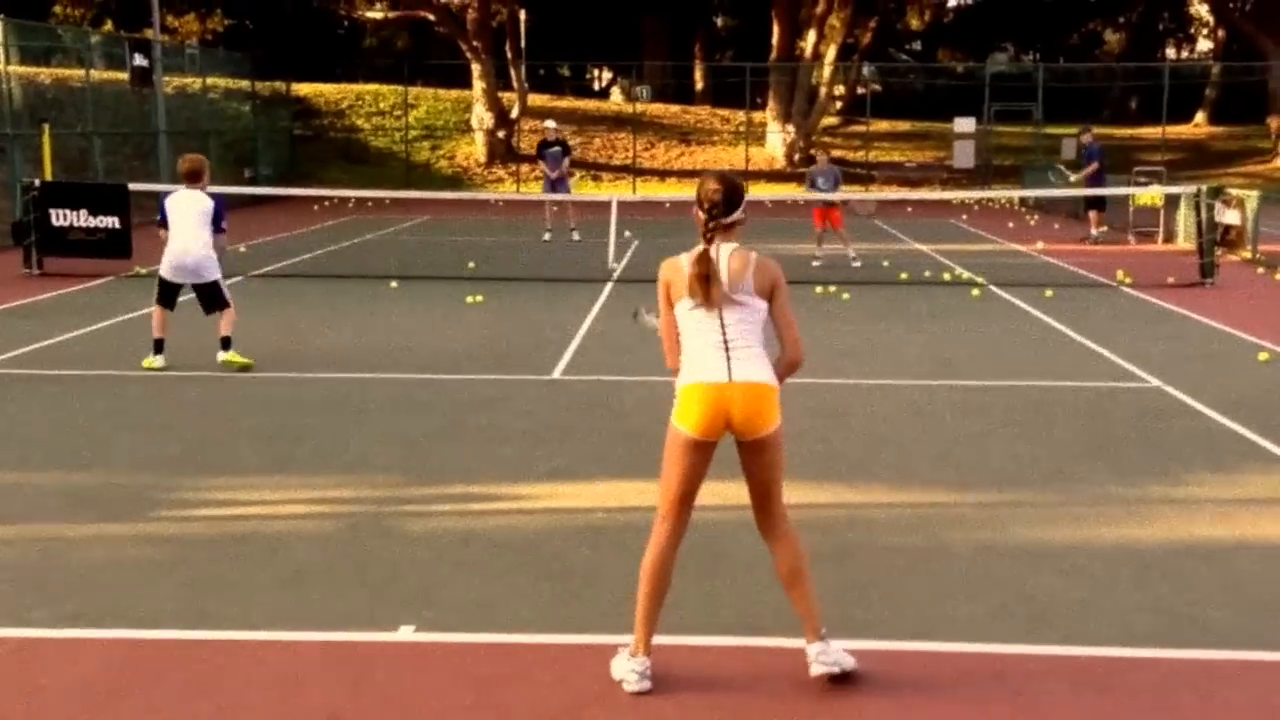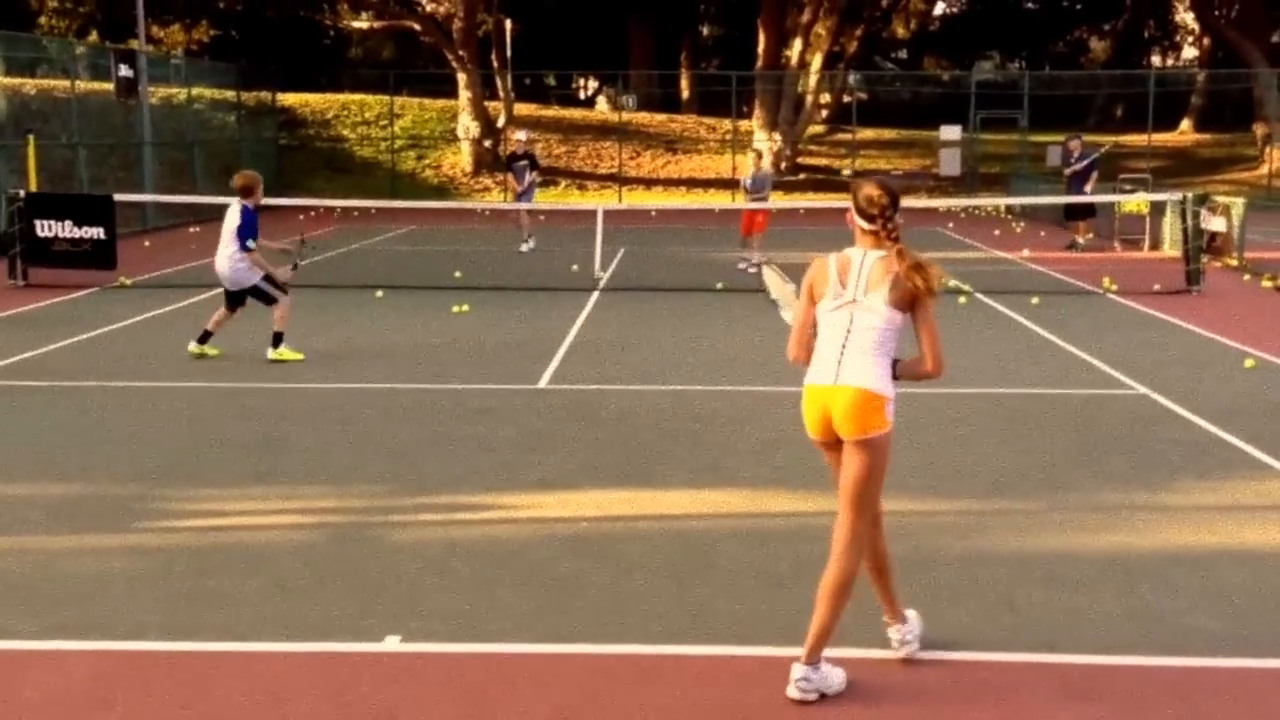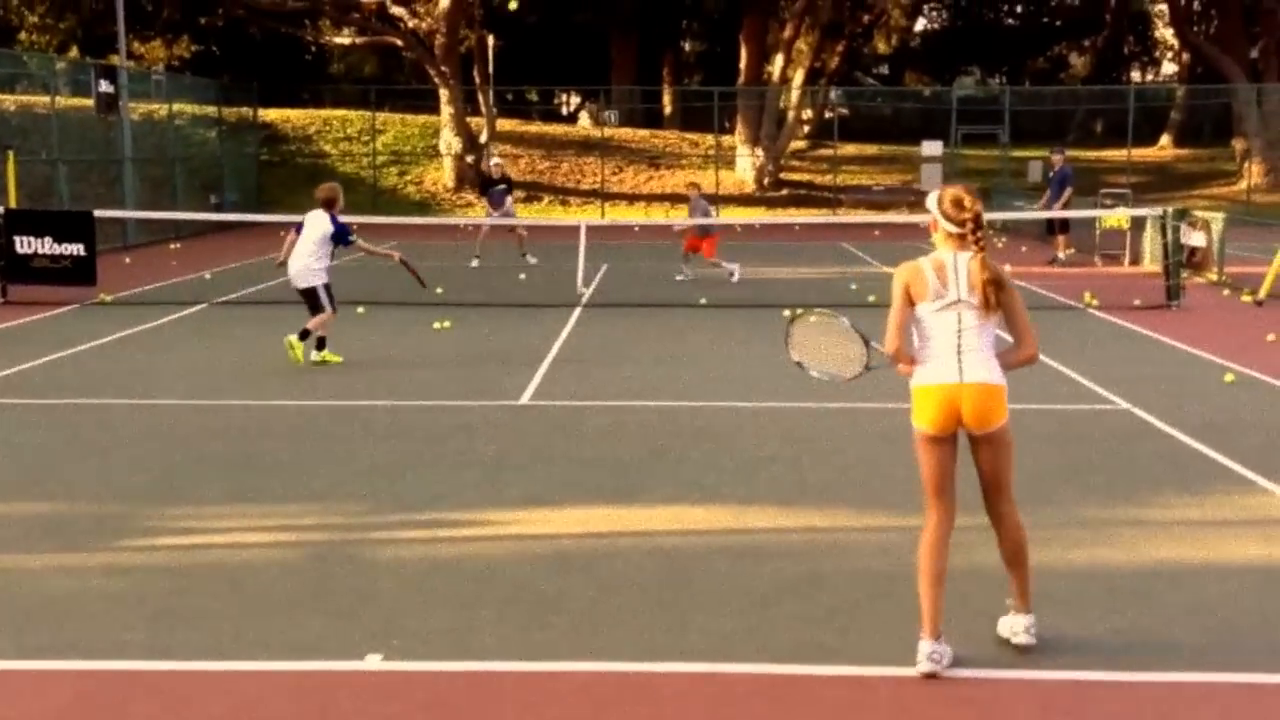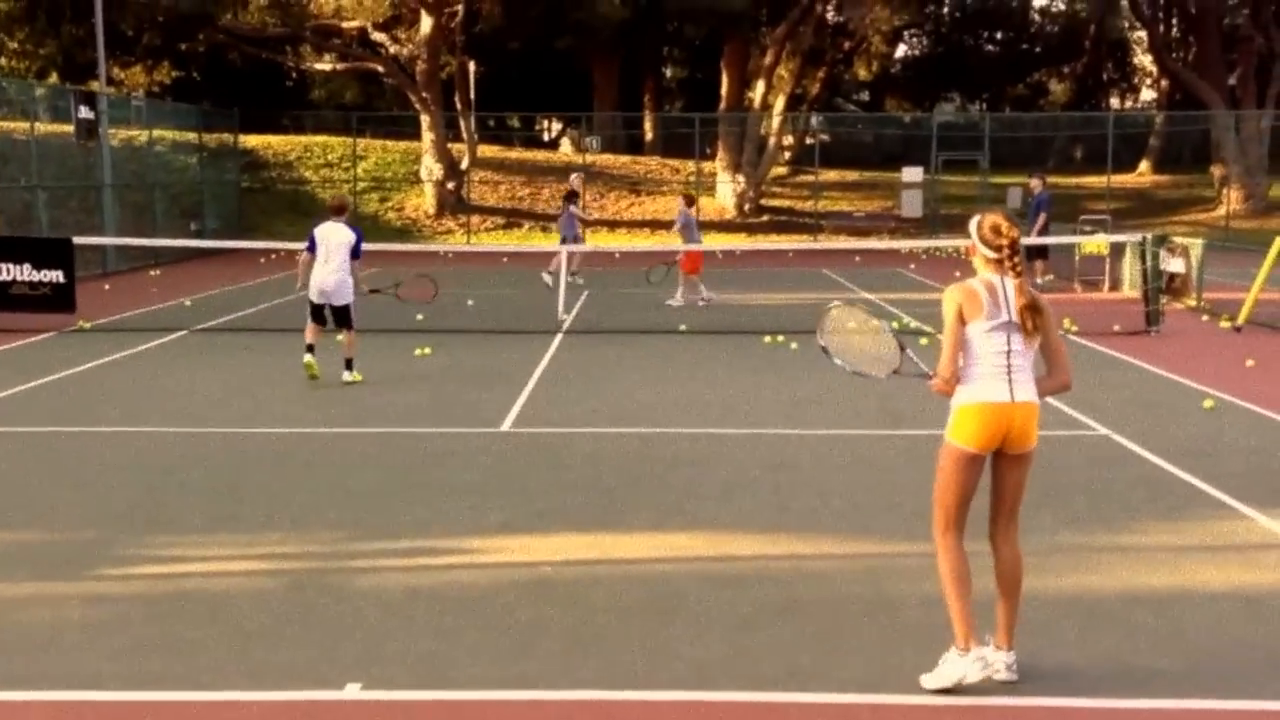
dt=0.7s
person 1, frame 1
left shoulder: (672, 271)
right shoulder: (765, 269)
right elbow: (794, 355)
left hip: (698, 397)
right hip: (757, 397)
left knee: (667, 529)
right knee: (774, 525)
left ankle: (638, 657)
right ankle: (818, 645)
person 1, frame 2
left shoulder: (820, 270)
right shoulder: (908, 279)
left elbow: (796, 352)
right elbow: (932, 365)
left hip: (817, 397)
right hip: (867, 402)
left knee: (866, 514)
right knee: (849, 534)
left ankle: (898, 624)
right ankle: (808, 666)
person 1, frame 3
left shoulder: (910, 273)
right shoulder: (994, 274)
left elbow: (894, 347)
right elbow: (1028, 350)
right wrist: (980, 368)
left hip: (933, 396)
right hip: (987, 394)
left knee: (938, 516)
right knee: (1002, 505)
left ankle: (930, 640)
right ankle: (1021, 614)
person 1, frame 4
left shoulder: (961, 294)
right shoulder: (1033, 300)
left elbow: (949, 372)
right elbow: (1061, 378)
left wrist: (943, 384)
right wrist: (1013, 393)
left hip: (975, 414)
right hip: (1024, 416)
left knee: (947, 533)
right knee: (1004, 534)
left ankle: (966, 651)
right ankle: (1003, 651)
person 2, frame 1
left shoulder: (168, 199)
right shoulder: (212, 202)
left elbow: (164, 234)
right elbow: (220, 238)
left hip: (174, 260)
right hip: (203, 261)
left knee: (161, 307)
right knee: (226, 309)
left ankle: (156, 355)
right ankle: (225, 351)
person 2, frame 2
left shoulder: (235, 208)
right shoulder: (248, 217)
right elbow: (251, 255)
left wrist: (277, 246)
right wrist: (276, 272)
left hip: (225, 267)
right hip: (240, 270)
left knee: (231, 308)
right knee: (282, 300)
left ankle: (199, 344)
right ankle: (276, 348)
person 2, frame 3
left shoulder: (311, 216)
right shoulder: (335, 226)
left elbow: (293, 235)
right elbow: (362, 246)
left wrist: (283, 256)
right wrist: (390, 254)
left hip: (296, 269)
right hip: (311, 271)
left knee: (322, 311)
right knee: (327, 313)
left ankle: (319, 351)
right ankle: (298, 338)
person 2, frame 4
left shoulder: (318, 230)
right shoulder: (354, 234)
left elbow: (306, 258)
right elbow: (354, 265)
left wrist: (301, 280)
right wrist: (356, 284)
left hip: (318, 284)
right hip: (340, 286)
left knee: (314, 323)
right knee: (348, 328)
left ankle: (309, 354)
right ankle: (349, 371)
